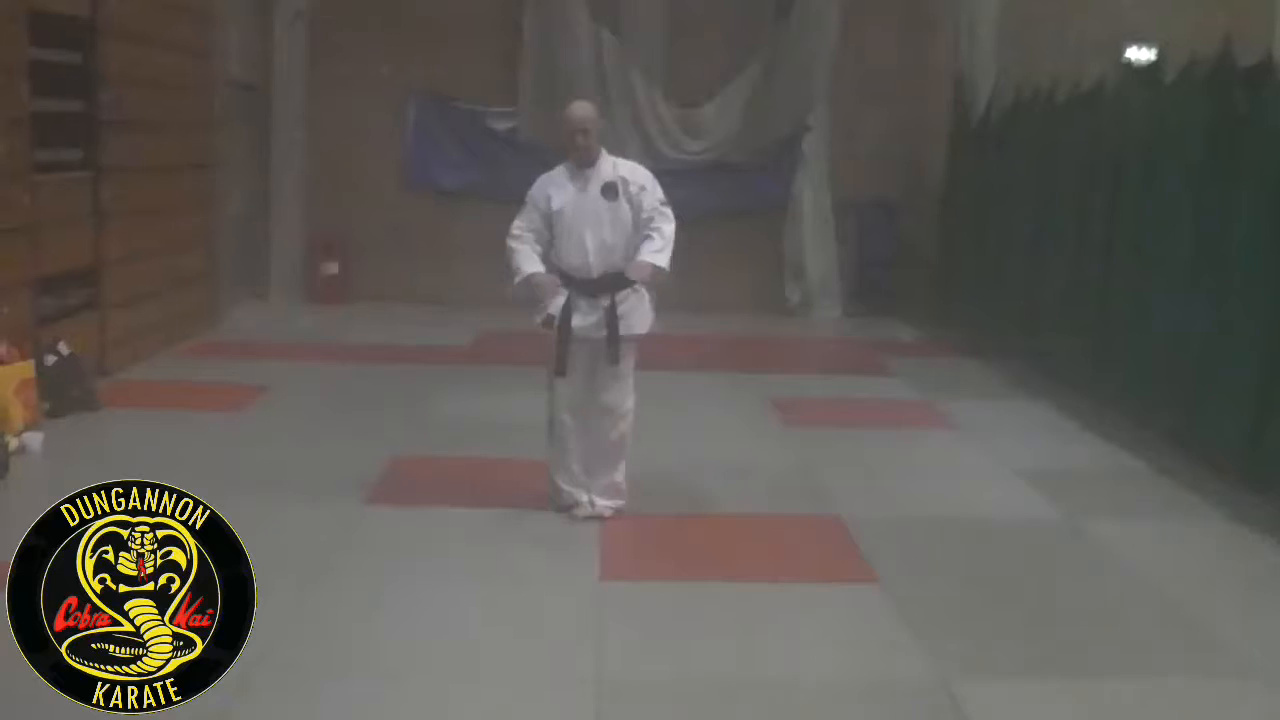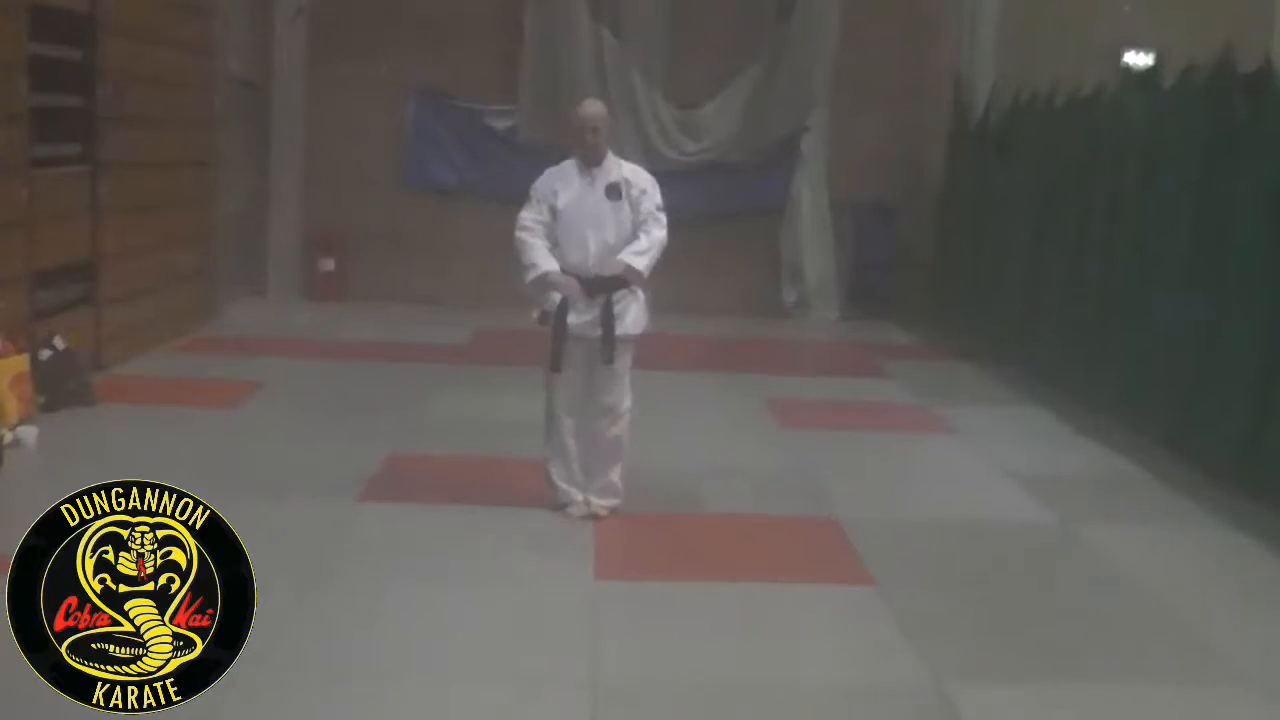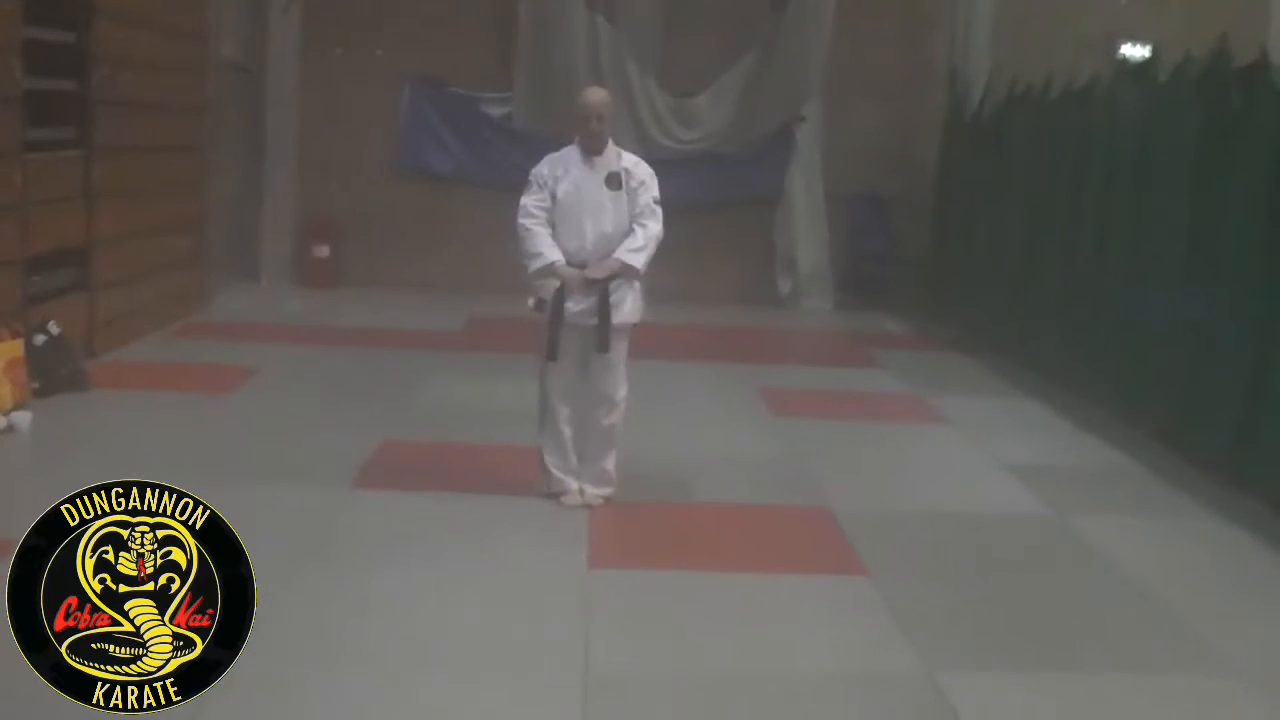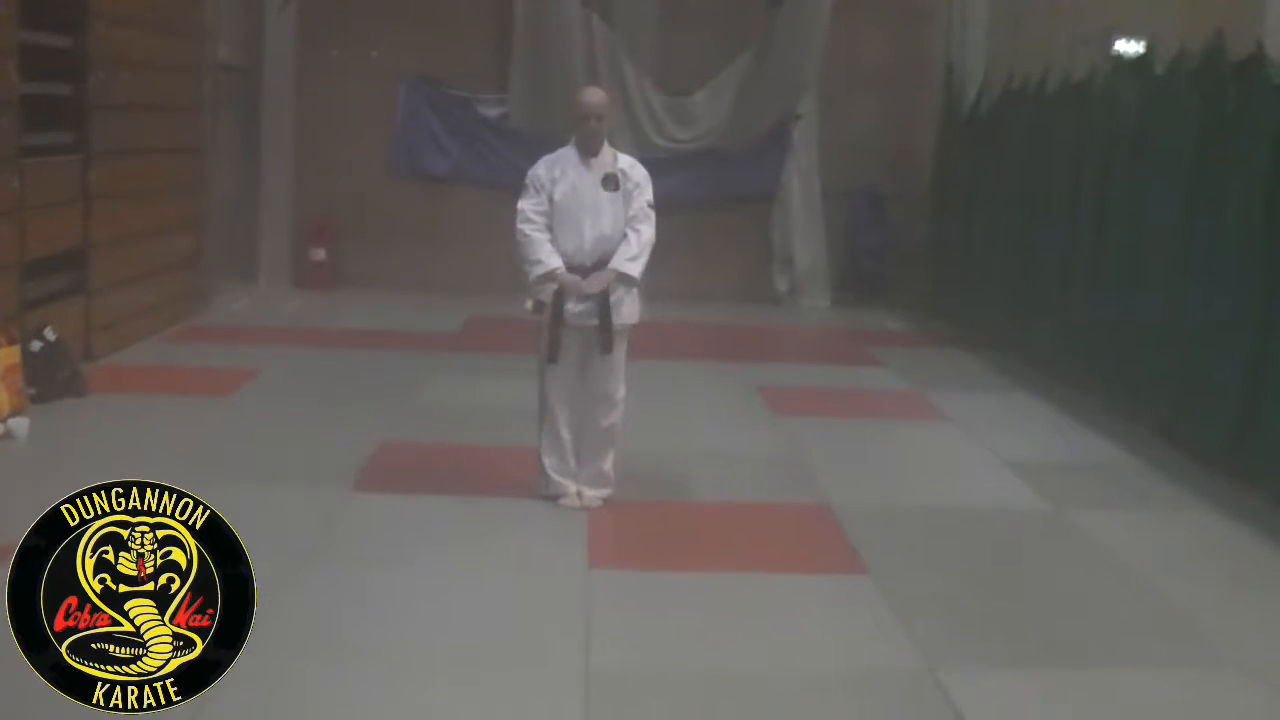
dt=0.2s
person 1, frame 1
left shoulder: (632, 176)
right shoulder: (549, 185)
left elbow: (660, 223)
right elbow: (523, 236)
left wrist: (648, 261)
right wrist: (535, 275)
left hip: (620, 305)
right hip: (570, 305)
left knee: (614, 405)
right knee: (567, 403)
left ankle: (606, 491)
right ankle: (573, 491)
person 1, frame 2
left shoulder: (635, 179)
right shoulder: (552, 181)
left elbow: (654, 230)
right elbow: (530, 232)
left wrist: (625, 265)
right wrist: (551, 275)
left hip: (617, 305)
right hip: (569, 305)
left knee: (611, 403)
right knee: (565, 402)
left ankle: (602, 490)
right ankle: (569, 489)
person 1, frame 3
left shoulder: (635, 169)
right shoulder: (551, 167)
left elbow: (650, 224)
right elbow: (531, 221)
left wrist: (616, 263)
right wrist: (558, 268)
left hip: (613, 295)
right hip: (563, 292)
left knee: (606, 392)
right knee: (559, 390)
left ankle: (596, 478)
right ankle: (563, 478)
person 1, frame 4
left shoulder: (631, 171)
right shoulder: (547, 169)
left elbow: (642, 229)
right elbow: (529, 226)
left wrist: (610, 274)
right wrist: (559, 275)
left hip: (611, 296)
right hip: (560, 294)
left knee: (605, 393)
right knee: (558, 391)
left ankle: (595, 480)
right ankle: (561, 481)
